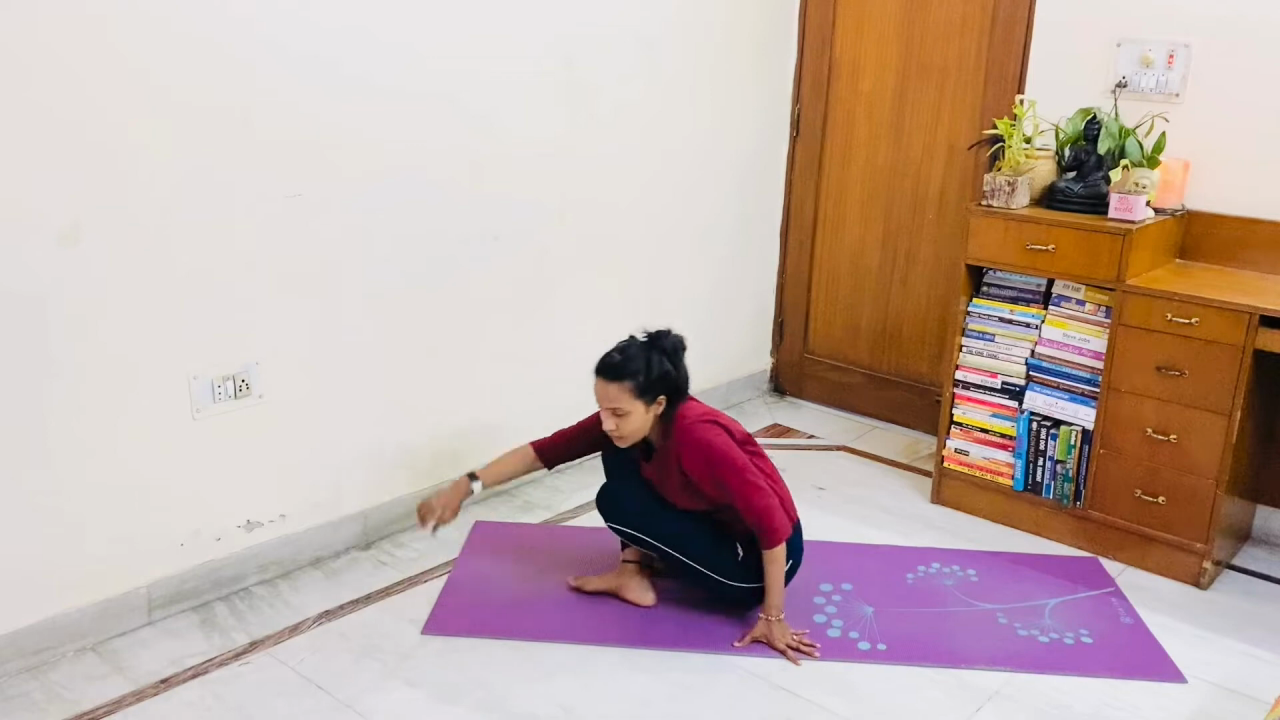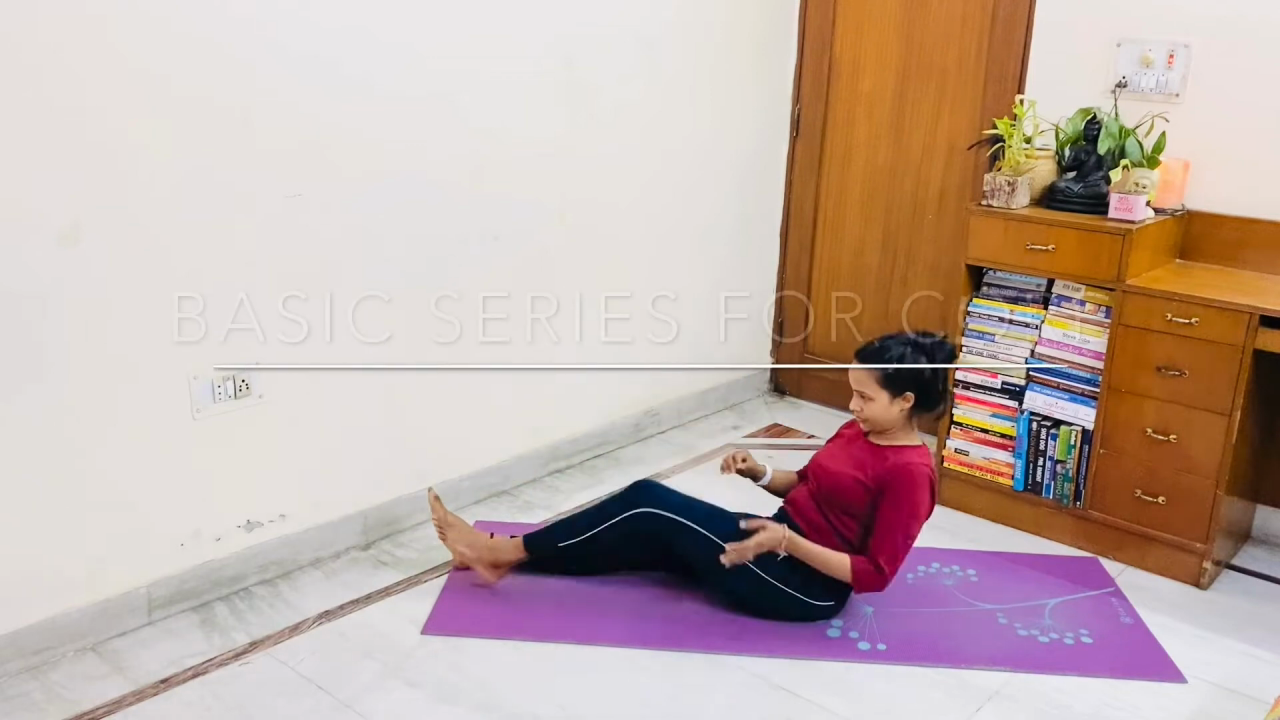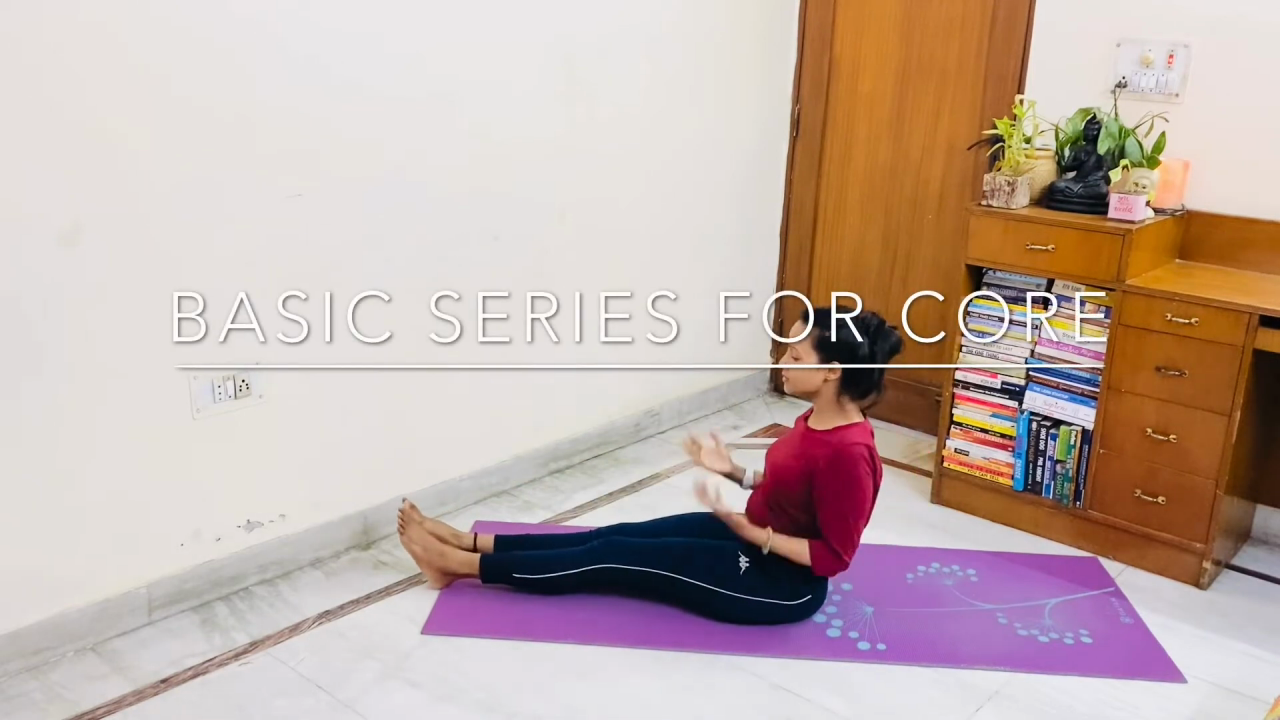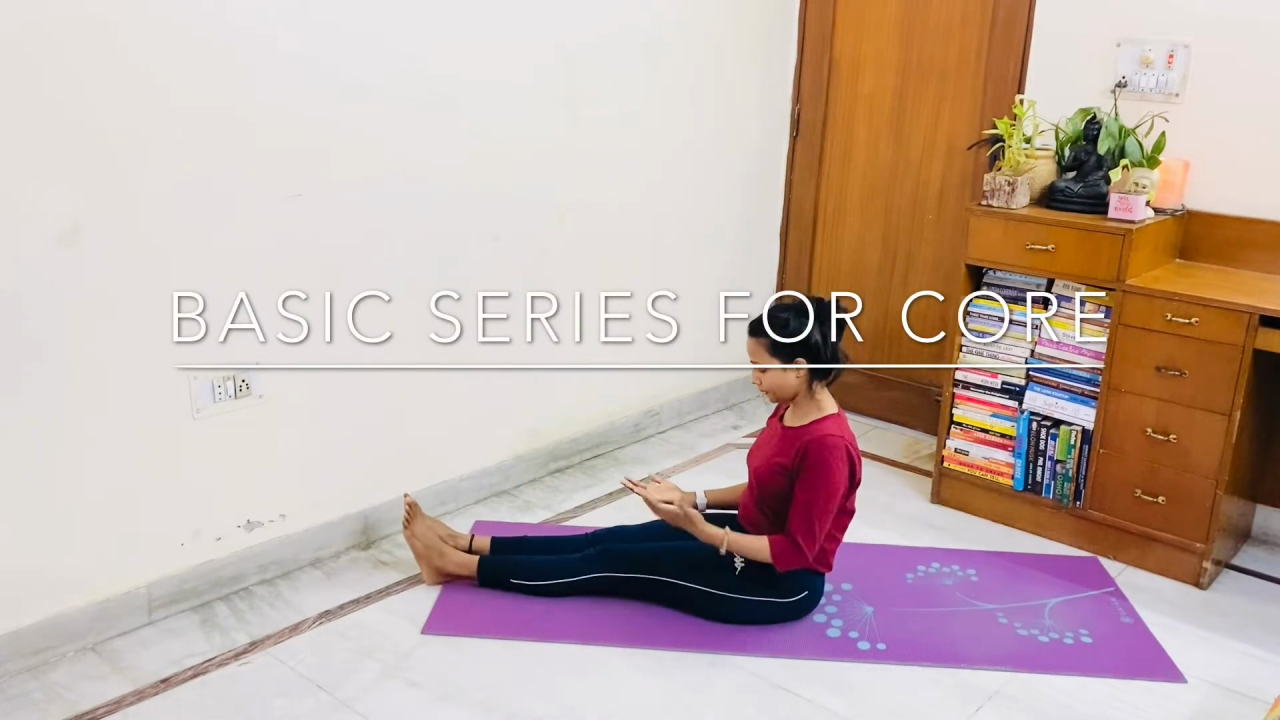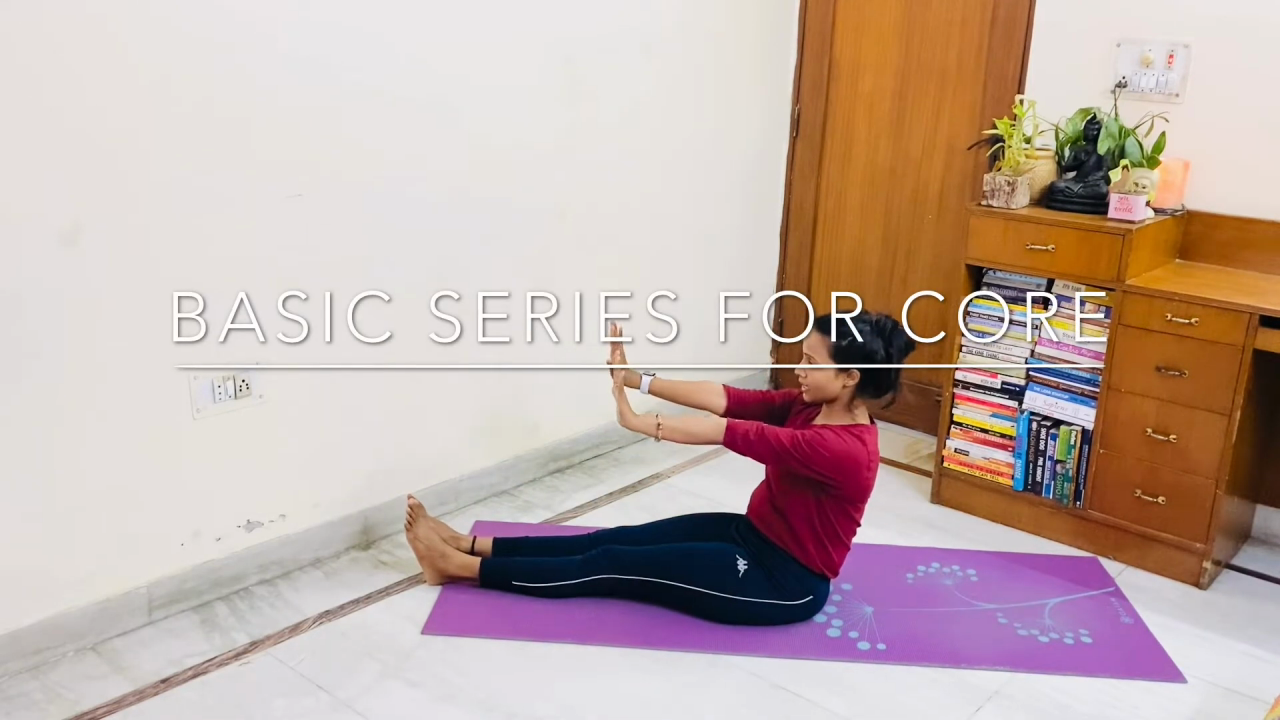
dt=1s
person 1, frame 1
left shoulder: (699, 436)
right shoulder: (636, 422)
left elbow: (774, 522)
right elbow: (547, 451)
left wrist: (773, 615)
right wrist: (466, 486)
left hip: (755, 562)
right hip: (718, 526)
left knee: (616, 499)
right knee: (617, 456)
right ankle: (635, 566)
person 1, frame 2
left shoulder: (910, 473)
right shoulder: (859, 431)
left elbow: (874, 574)
left wrist: (787, 542)
right wrist: (763, 474)
left hip: (807, 587)
right hip: (785, 538)
left knee: (648, 502)
right knee: (633, 542)
left ankle: (506, 553)
right ankle: (493, 547)
person 1, frame 3
left shoulder: (848, 451)
right shoulder: (820, 417)
left elbow: (834, 556)
left wrist: (750, 534)
right wrist: (737, 474)
left hip: (785, 586)
right hip: (760, 542)
left knee: (615, 557)
right knee: (617, 536)
left ankle: (459, 563)
right ankle: (470, 542)
person 1, frame 4
left shoulder: (827, 444)
right shoulder: (792, 410)
left elbow: (798, 551)
left wrist: (702, 532)
right wrist: (694, 502)
left hip: (781, 585)
right hip: (754, 536)
left knee: (615, 564)
right knee: (611, 540)
left ankle: (458, 566)
right ankle: (466, 544)
person 1, frame 5
left shoulder: (845, 450)
right shoulder: (815, 406)
left elbow: (736, 433)
right elbow: (728, 399)
left wrist: (641, 422)
right wrist: (638, 380)
left hip: (786, 582)
right hip: (756, 536)
left knee: (615, 565)
right knee: (616, 540)
left ankle: (459, 566)
right ankle: (470, 544)
